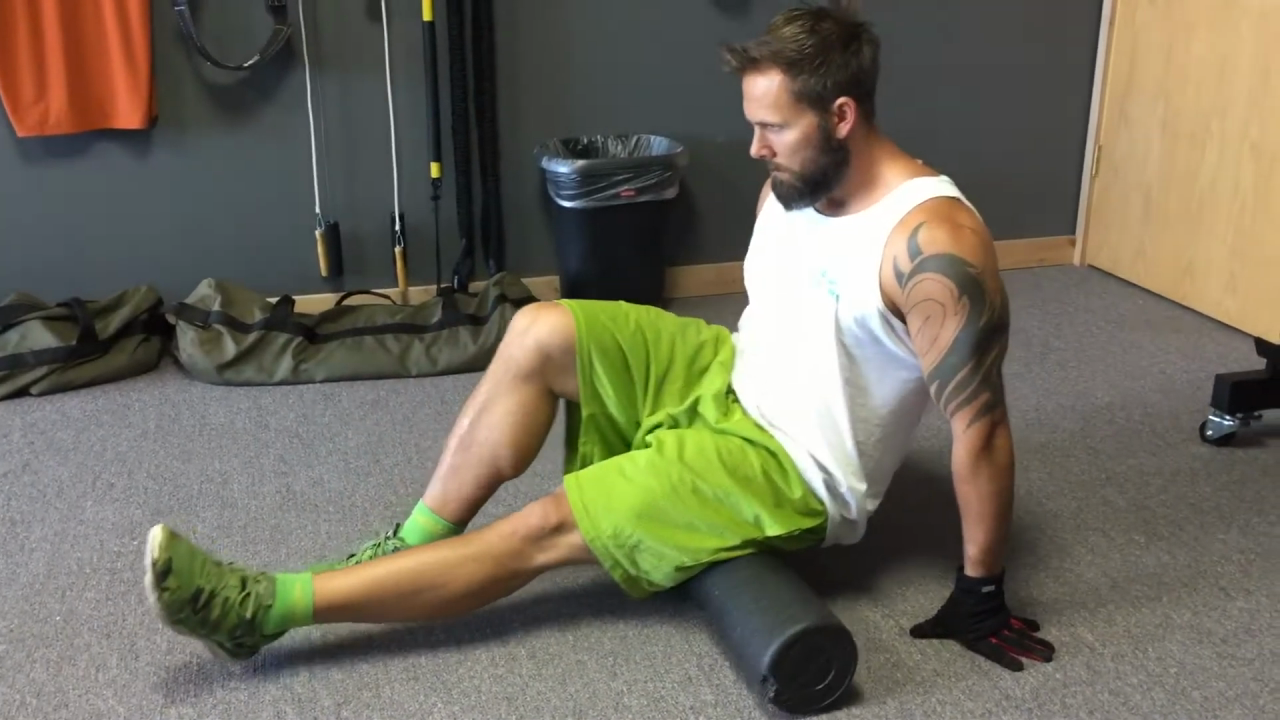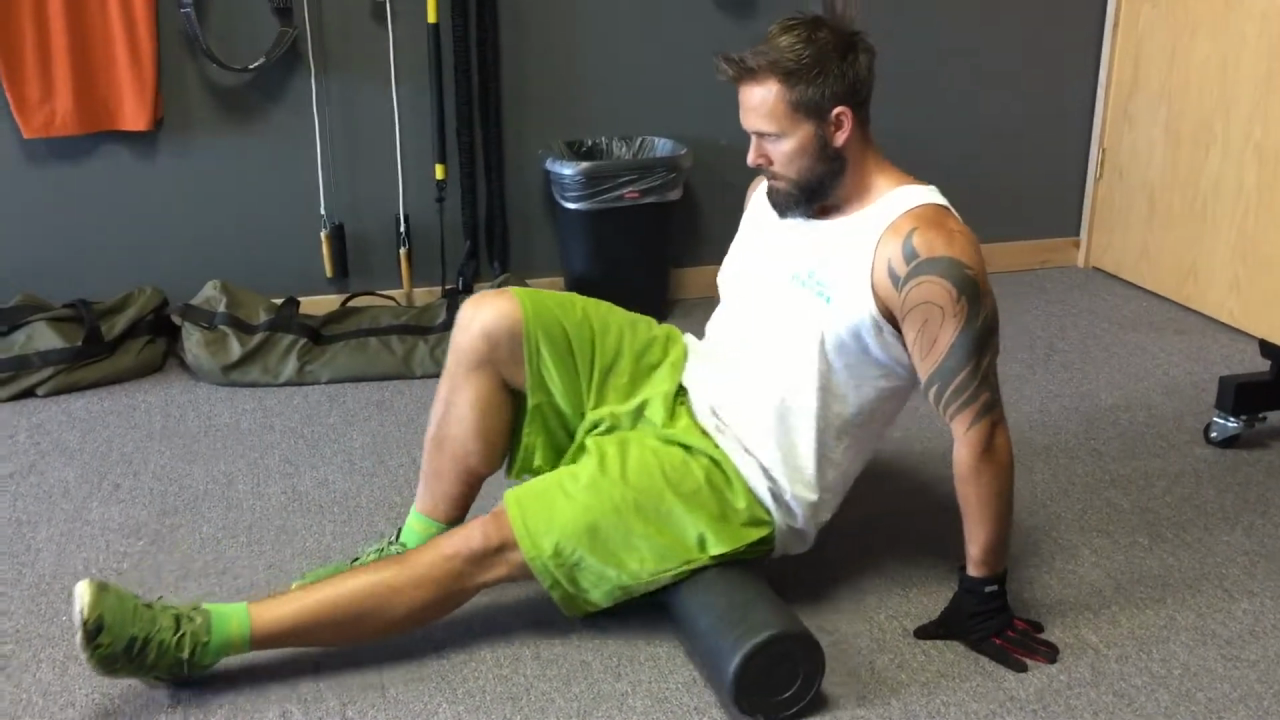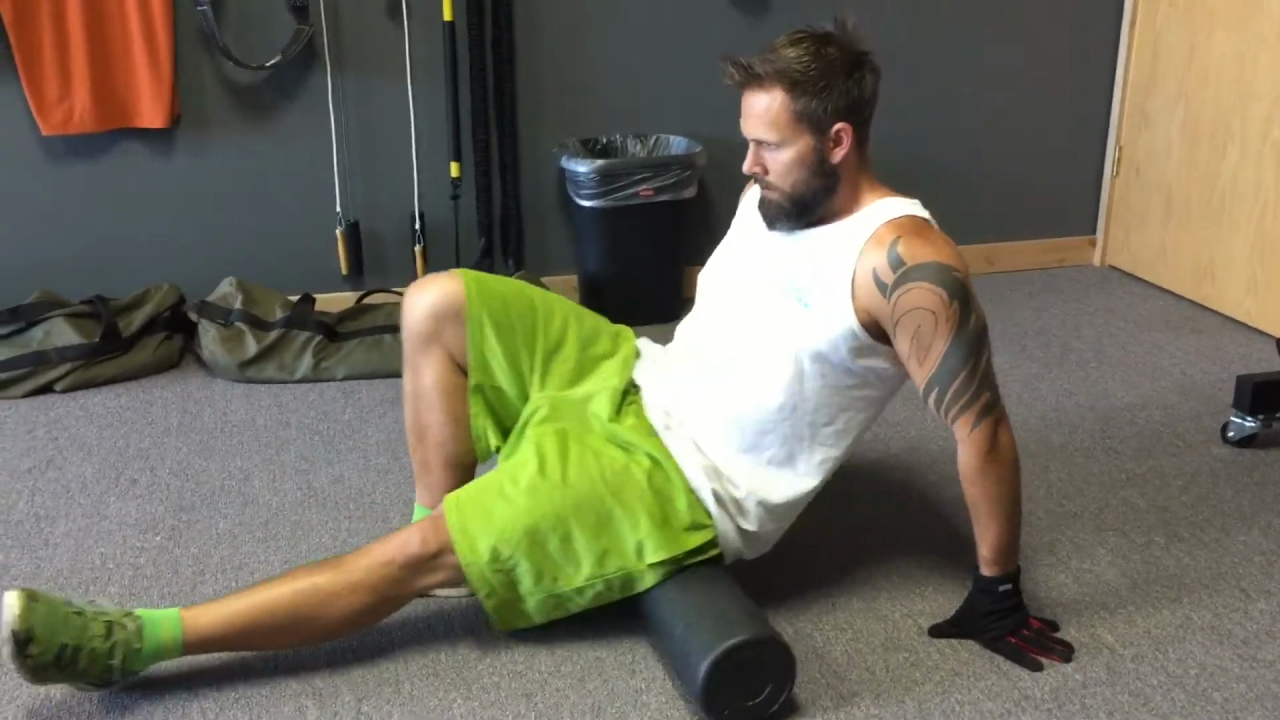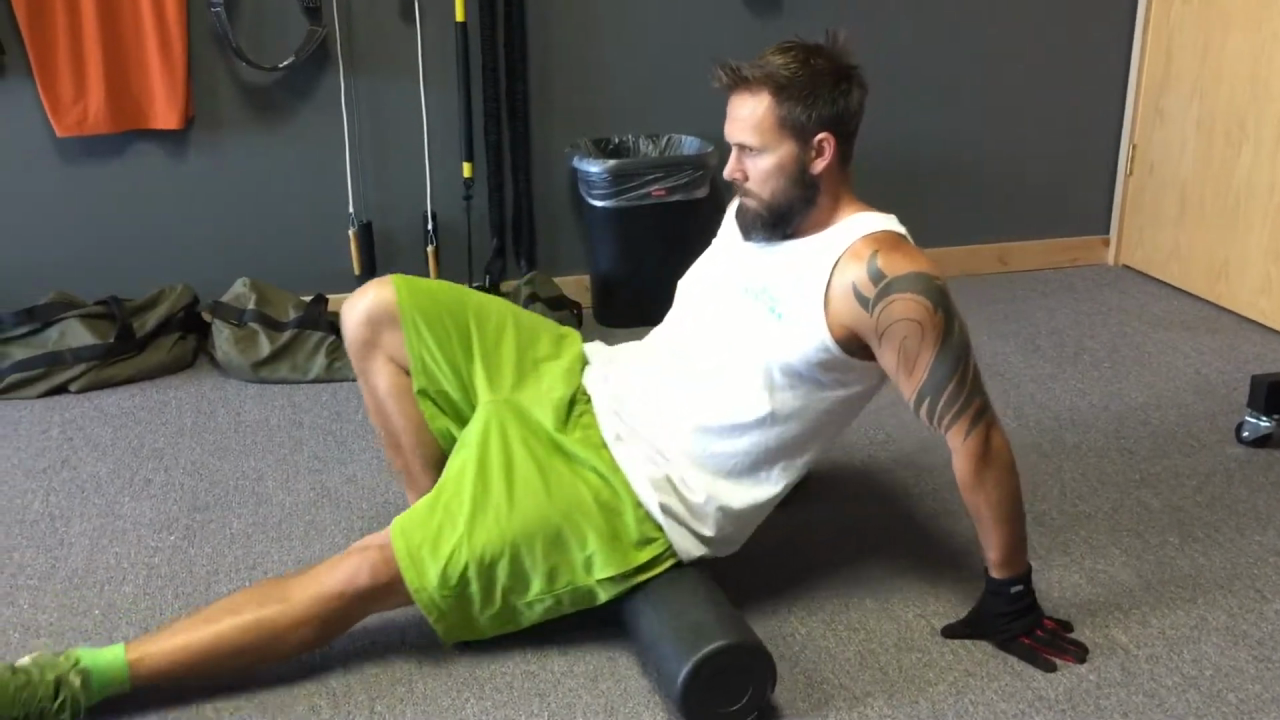
dt=0.3s
person 1, frame 1
left shoulder: (930, 242)
right shoulder: (791, 184)
left elbow: (980, 426)
left wrist: (981, 596)
left hip: (790, 471)
right hip: (730, 380)
left knee: (542, 531)
right knee: (541, 333)
left ankle: (266, 606)
right ankle: (416, 545)
person 1, frame 2
left shoulder: (919, 248)
right shoulder: (778, 186)
left elbow: (977, 427)
left wrist: (983, 595)
left hip: (739, 479)
right hip: (685, 383)
left knee: (485, 548)
right knee: (492, 321)
left ankle: (203, 637)
right ankle: (412, 545)
person 1, frame 3
left shoulder: (901, 262)
right shoulder: (773, 195)
left elbow: (980, 426)
left wrist: (997, 594)
left hip: (681, 487)
right hip: (634, 386)
left knee: (416, 559)
right knee: (439, 305)
left ankle: (134, 643)
right ankle: (455, 520)
person 1, frame 4
left shoulder: (877, 275)
right shoulder: (760, 207)
left elbow: (973, 436)
left wrist: (1008, 596)
left hip: (633, 494)
right hip: (591, 385)
left knee: (365, 575)
right knee: (379, 311)
right ankle: (448, 525)
